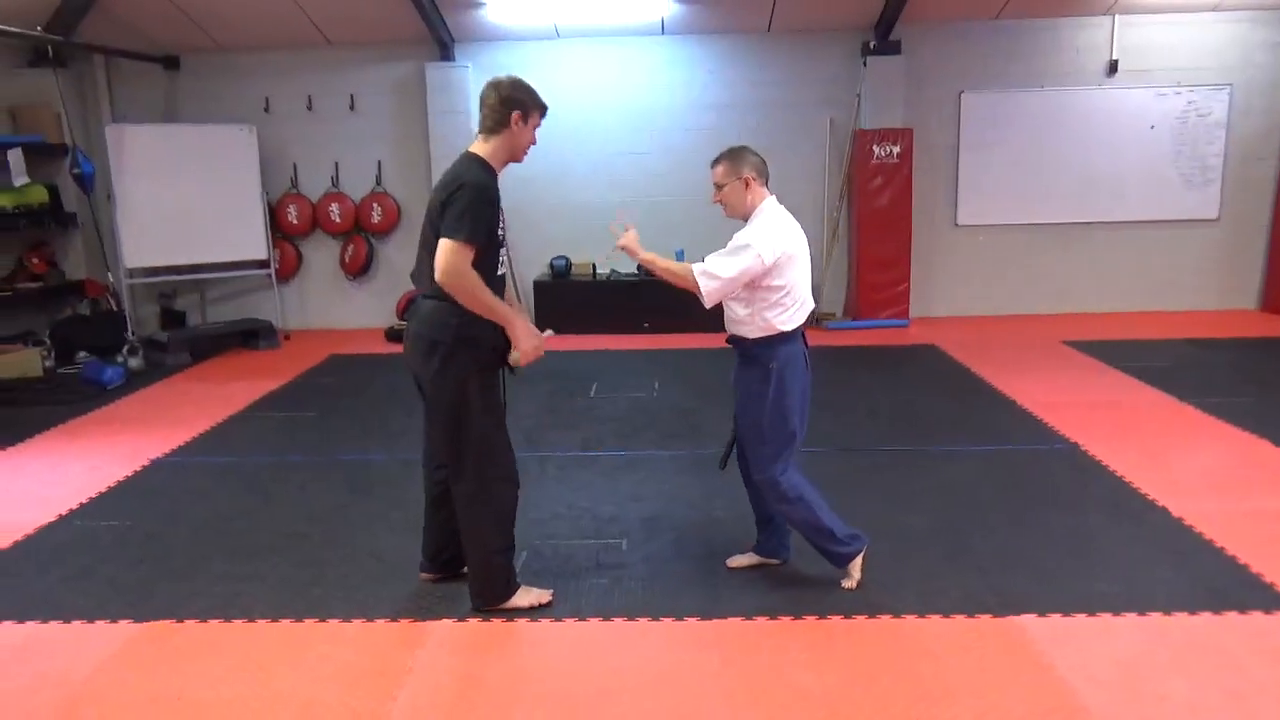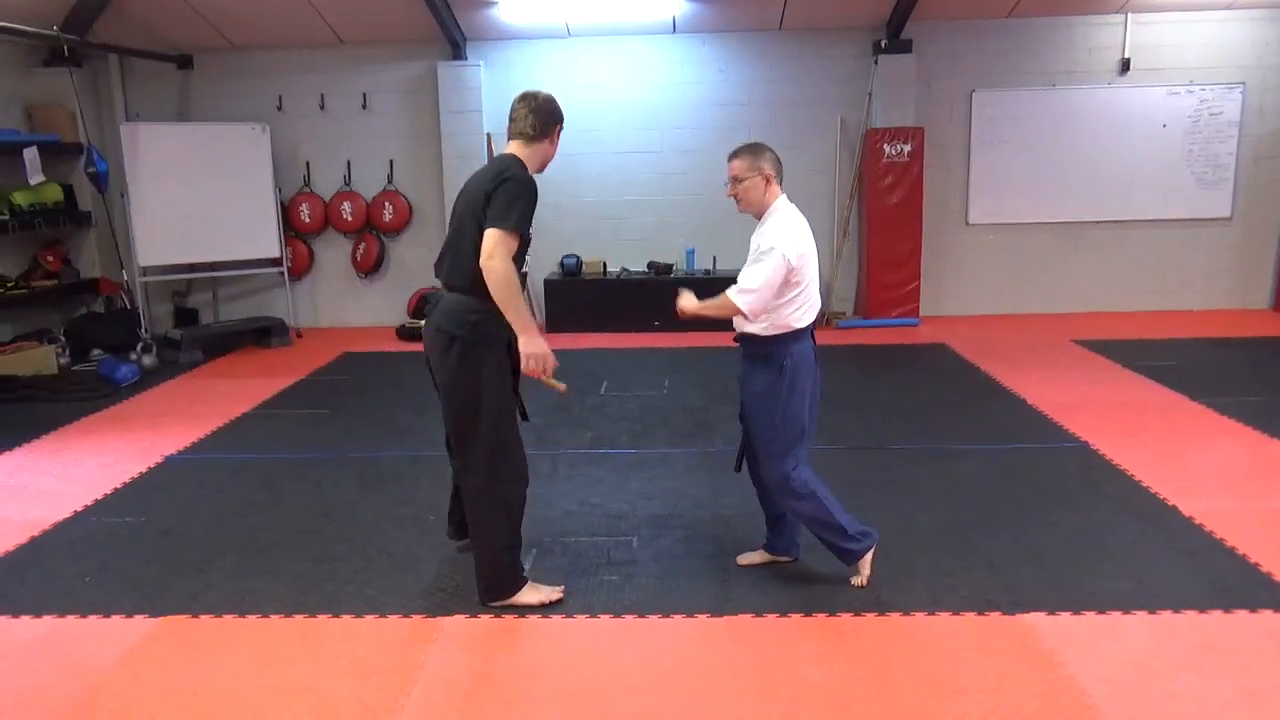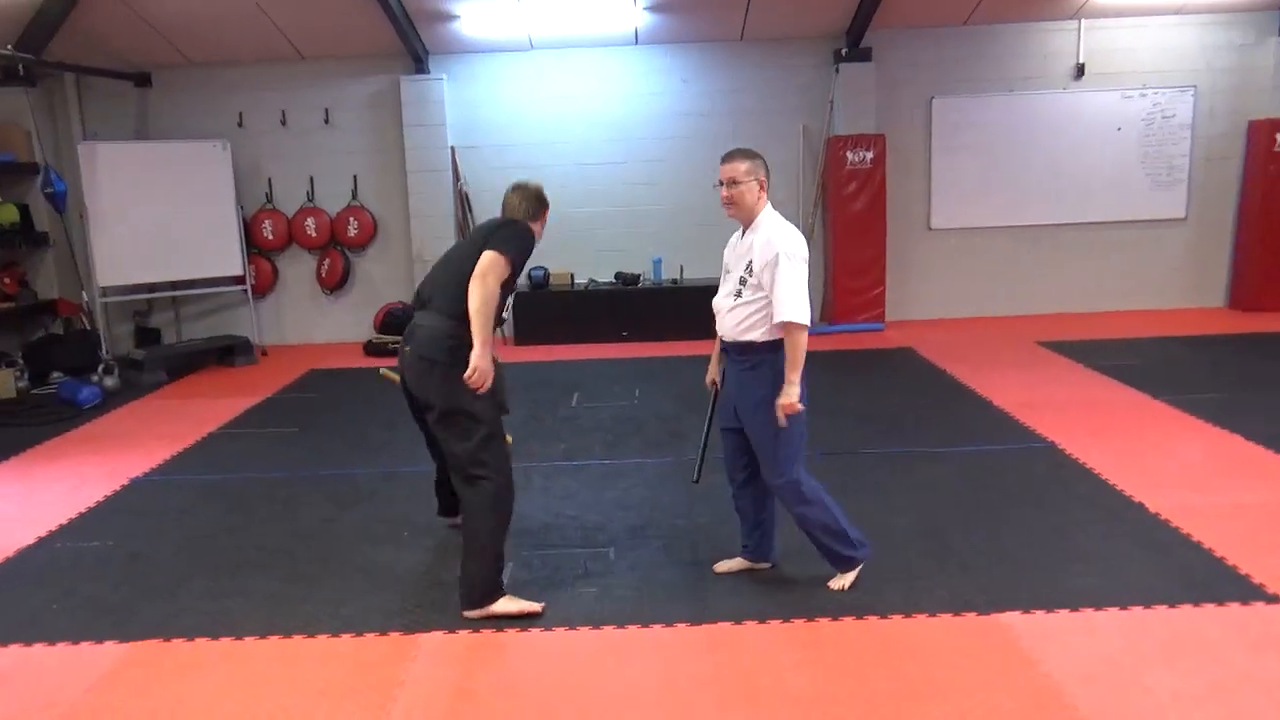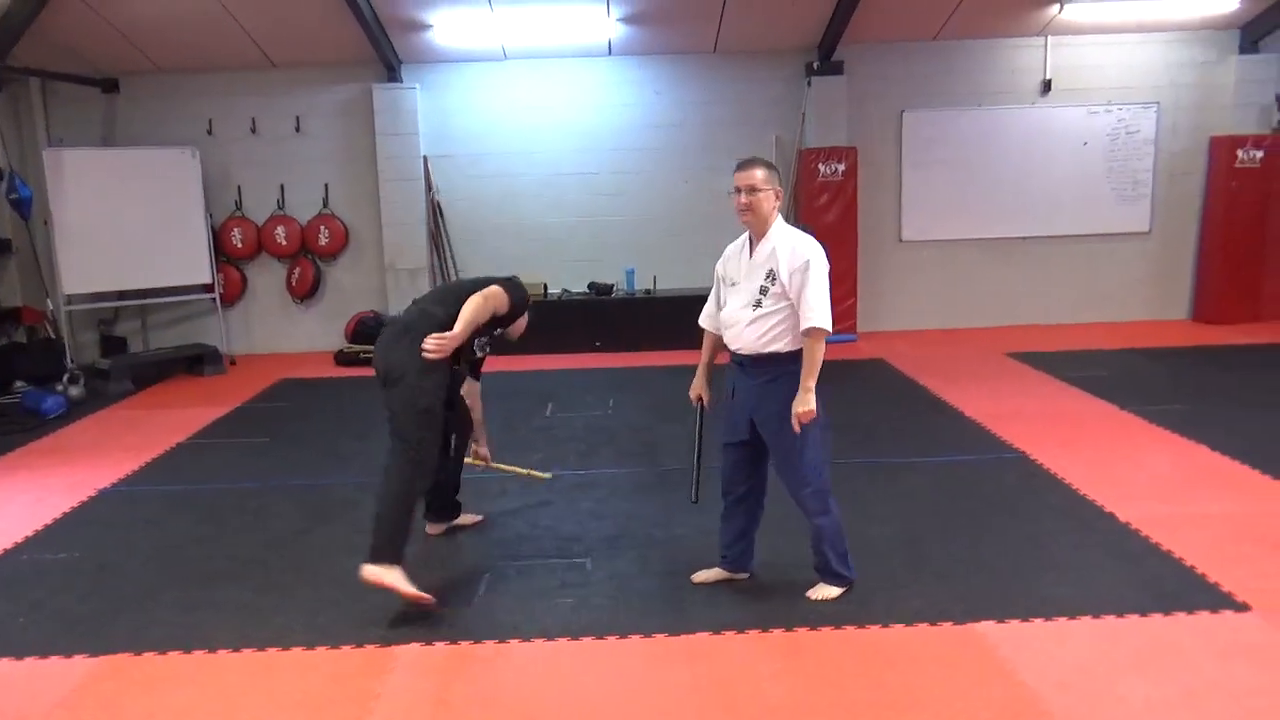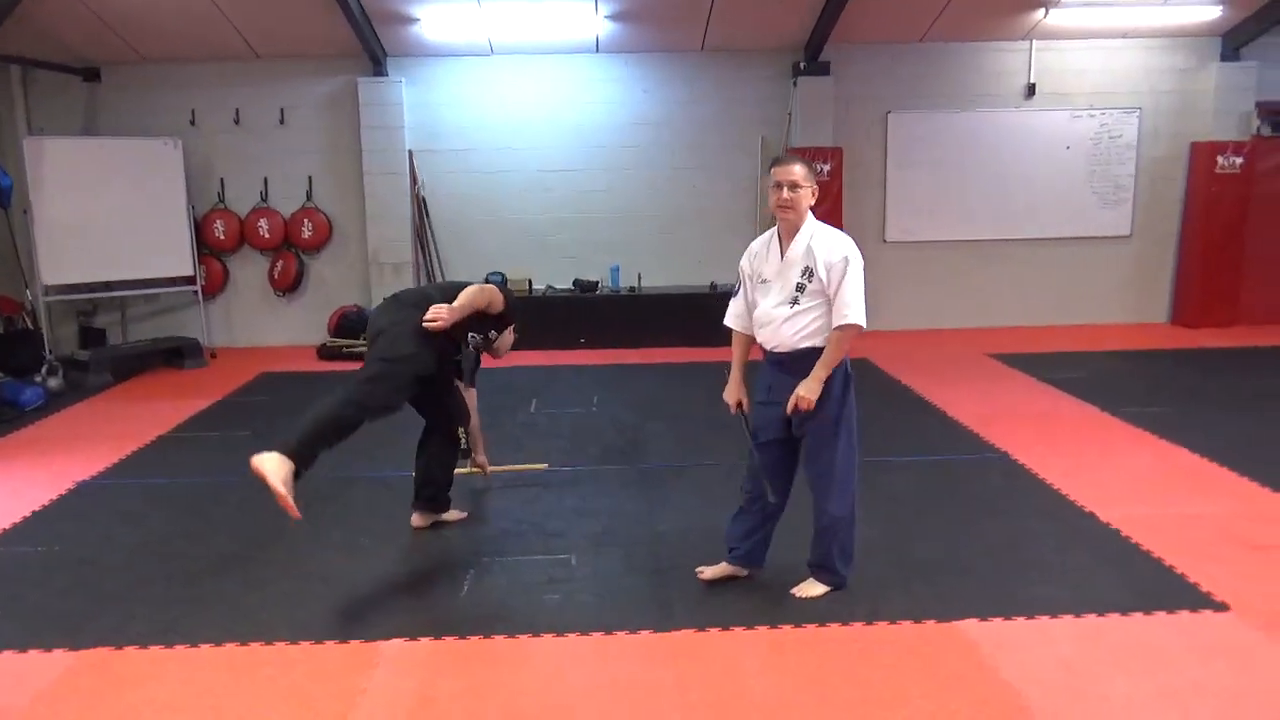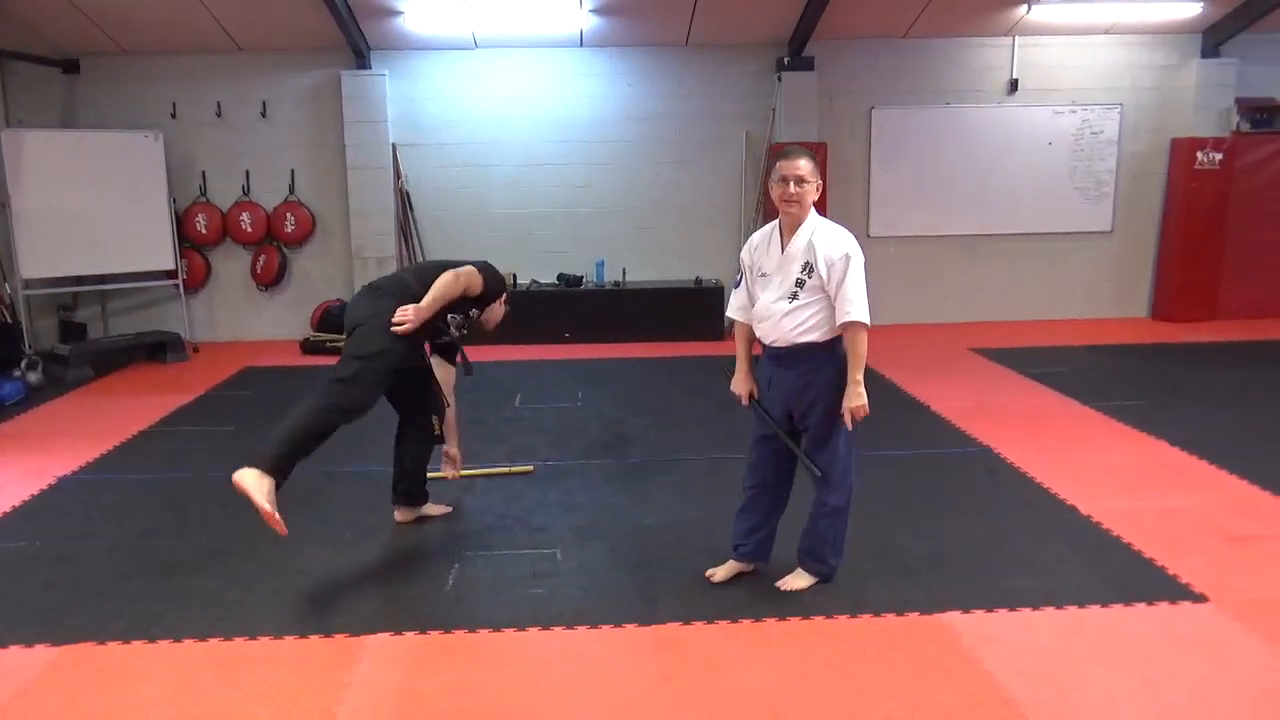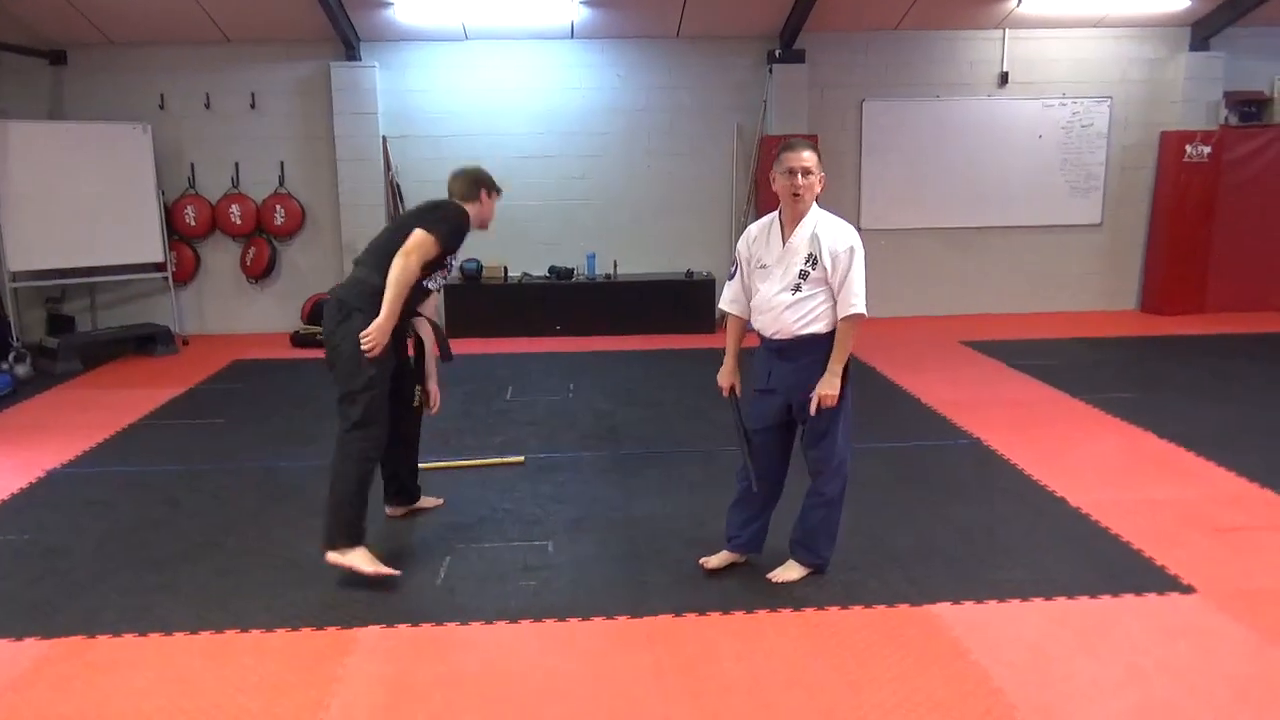
dt=0.3s
person 1, frame 1
left shoulder: (763, 237)
right shoulder: (773, 223)
left elbow: (699, 280)
left wrist: (639, 253)
left hip: (771, 361)
right hip: (766, 355)
left knee: (773, 469)
right knee: (754, 460)
left ankle: (846, 547)
right ankle: (772, 546)
person 1, frame 2
left shoulder: (780, 236)
right shoulder: (776, 225)
left elbow: (741, 303)
left wrist: (694, 306)
left hip: (781, 361)
right hip: (767, 357)
left knee: (783, 467)
right knee: (761, 458)
left ankle: (855, 544)
right ankle: (780, 544)
person 1, frame 3
left shoulder: (780, 240)
right shoulder: (739, 240)
left elbow: (793, 319)
left wrist: (791, 385)
right wrist: (717, 361)
left hip: (769, 368)
right hip: (741, 363)
left knee: (784, 474)
right knee: (741, 467)
left ankle: (850, 553)
right ankle: (757, 551)
person 1, frame 4
left shoulder: (801, 250)
right shoulder: (731, 255)
left elbow: (816, 326)
right elbow: (715, 321)
left wrist: (806, 391)
right wrist: (702, 374)
left hip: (789, 375)
right hip: (743, 376)
left knee: (806, 481)
right knee: (737, 475)
left ankle: (836, 572)
right ankle: (735, 562)
person 1, frame 5
left shoulder: (835, 247)
right shoulder: (757, 252)
left elbow: (849, 324)
right elbow: (743, 321)
left wrist: (815, 381)
right wrist: (735, 379)
left hip: (822, 372)
right hip: (774, 373)
left knee: (830, 478)
right knee: (763, 471)
left ankle: (828, 570)
right ankle: (741, 557)
person 1, frame 6
left shoulder: (836, 244)
right shoulder: (758, 244)
left elbow: (854, 320)
right elbow: (744, 312)
left wrist: (855, 384)
right wrist: (742, 370)
left hip: (820, 368)
right hip: (773, 367)
left knee: (830, 472)
right knee: (764, 466)
left ankle: (816, 562)
right ankle: (746, 553)
person 1, frame 7
left shoulder: (838, 236)
right shoulder: (755, 236)
left elbow: (851, 311)
right elbow: (738, 304)
left wrist: (834, 374)
right wrist: (730, 363)
left hip: (817, 360)
right hip: (770, 359)
left knee: (826, 463)
right knee: (758, 456)
left ankle: (809, 554)
right ankle: (740, 544)
person 2, frame 1
left shoulder: (476, 178)
right shoulder: (475, 185)
right elbow: (450, 271)
left wrist: (517, 321)
right wrist: (514, 325)
left hip: (447, 338)
right hip: (453, 341)
left knee: (452, 455)
right knee: (487, 465)
left ankle: (442, 559)
right ankle: (495, 586)
person 2, frame 2
left shoulder: (491, 174)
right shoulder: (518, 180)
right elbow: (494, 258)
right wrist: (528, 333)
left hip: (453, 325)
right hip: (473, 333)
left knee: (473, 442)
right knee: (497, 458)
left ankle: (465, 522)
right ankle: (502, 583)
person 2, frame 3
left shoulder: (485, 233)
right shoulder: (518, 234)
right elbow: (484, 280)
right wrist: (482, 349)
left hip: (418, 351)
right hip: (444, 354)
left knee: (458, 443)
right knee: (487, 467)
left ankle: (456, 505)
right ankle: (483, 594)
person 2, frame 4
left shoulder: (482, 337)
right shoulder: (511, 292)
left elbow: (470, 385)
right elbow: (487, 297)
left wrist: (478, 439)
right wrist: (456, 335)
left hip: (399, 346)
right hip: (418, 346)
left knee: (455, 422)
right knee: (414, 445)
left ankle: (440, 513)
right ankle: (383, 561)
person 2, frame 5
left shoulder: (467, 348)
right shoulder: (503, 305)
left elbow: (466, 402)
right elbow: (482, 293)
left wrist: (476, 451)
right wrist: (455, 312)
right hip: (406, 325)
left knee: (452, 417)
right knee: (370, 394)
left ankle: (430, 506)
right ankle: (282, 461)
person 2, frame 6
left shoulder: (454, 324)
right shoulder: (490, 282)
left elbow: (440, 391)
right elbow: (458, 279)
left wrist: (449, 443)
right wrist: (424, 311)
left hip: (387, 326)
right hip: (377, 316)
left knee: (427, 406)
right knee: (346, 394)
left ankle: (410, 501)
right ankle: (262, 472)
person 2, frame 7
left shoulder: (445, 223)
right shoulder: (454, 215)
left elbow: (421, 313)
right elbow: (408, 255)
right wrist: (386, 320)
left hip: (367, 314)
right hip: (363, 315)
left knee: (402, 409)
right knee: (364, 420)
left ankle: (401, 495)
right ankle: (344, 542)
